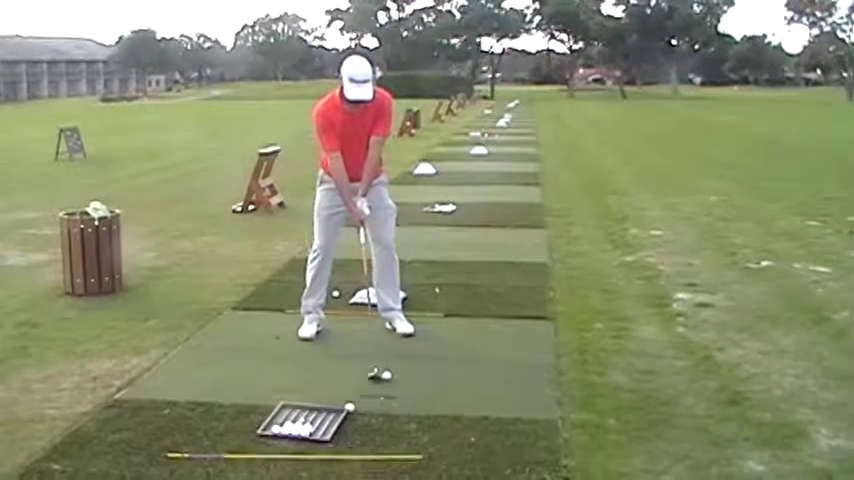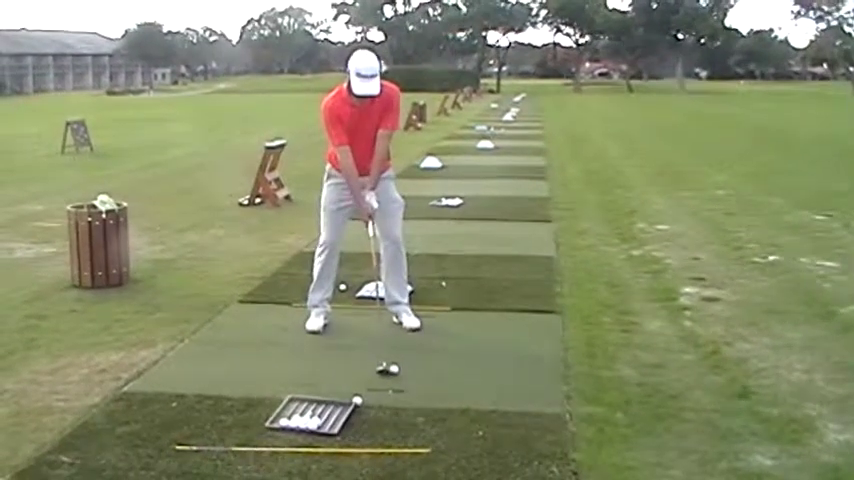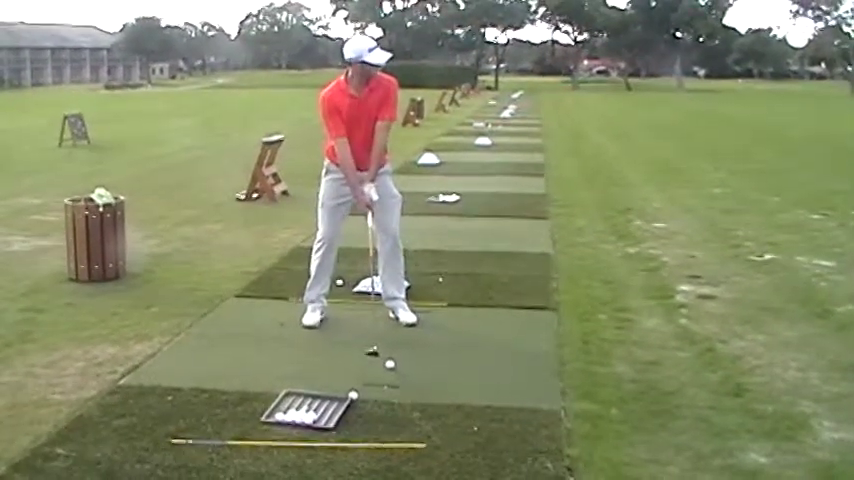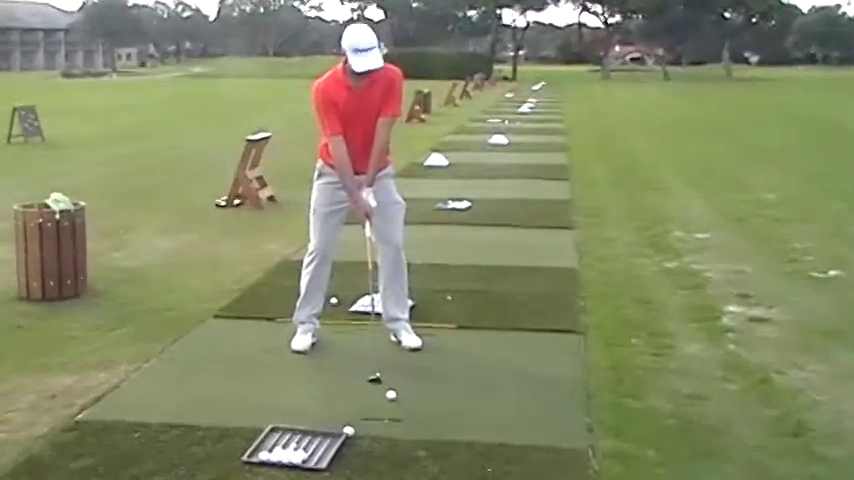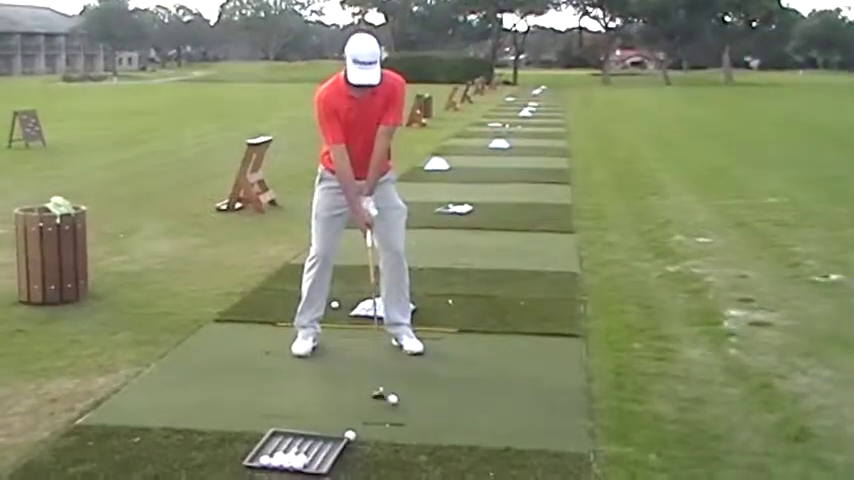
dt=1s
person 1, frame 1
left shoulder: (383, 101)
right shoulder: (323, 110)
left elbow: (375, 150)
right elbow: (334, 160)
left wrist: (362, 196)
right wrist: (350, 206)
left hip: (372, 181)
right hip: (333, 183)
left knee: (385, 246)
right knee: (322, 248)
left ankle: (393, 312)
right ankle: (312, 314)
person 1, frame 2
left shoulder: (391, 95)
right shoulder: (332, 104)
left elbow: (382, 144)
right elbow: (343, 154)
left wrist: (371, 189)
right wrist: (359, 199)
left hip: (379, 176)
right hip: (341, 177)
left knee: (393, 240)
right knee: (329, 242)
left ankle: (399, 306)
right ankle: (318, 308)
person 1, frame 3
left shoulder: (388, 86)
right shoulder: (330, 97)
left elbow: (381, 136)
right elbow: (341, 146)
left wrist: (370, 181)
right wrist: (357, 191)
left hip: (377, 171)
right hip: (339, 172)
left knee: (391, 235)
right knee: (326, 237)
left ankle: (396, 301)
right ankle: (315, 303)
person 1, frame 4
left shoulder: (392, 78)
right shoulder: (324, 88)
left elbow: (382, 135)
right elbow: (336, 145)
left wrist: (368, 185)
right wrist: (354, 196)
left hip: (378, 174)
right hip: (333, 174)
left knee: (393, 246)
right knee: (320, 249)
left ankle: (399, 323)
right ankle: (306, 324)
person 1, frame 5
left shoulder: (394, 86)
right shoulder: (327, 96)
left elbow: (382, 143)
right elbow: (339, 154)
left wrist: (368, 194)
right wrist: (355, 206)
left hip: (379, 178)
right hip: (335, 179)
left knee: (394, 251)
right knee: (320, 254)
left ankle: (400, 327)
right ankle: (307, 328)
